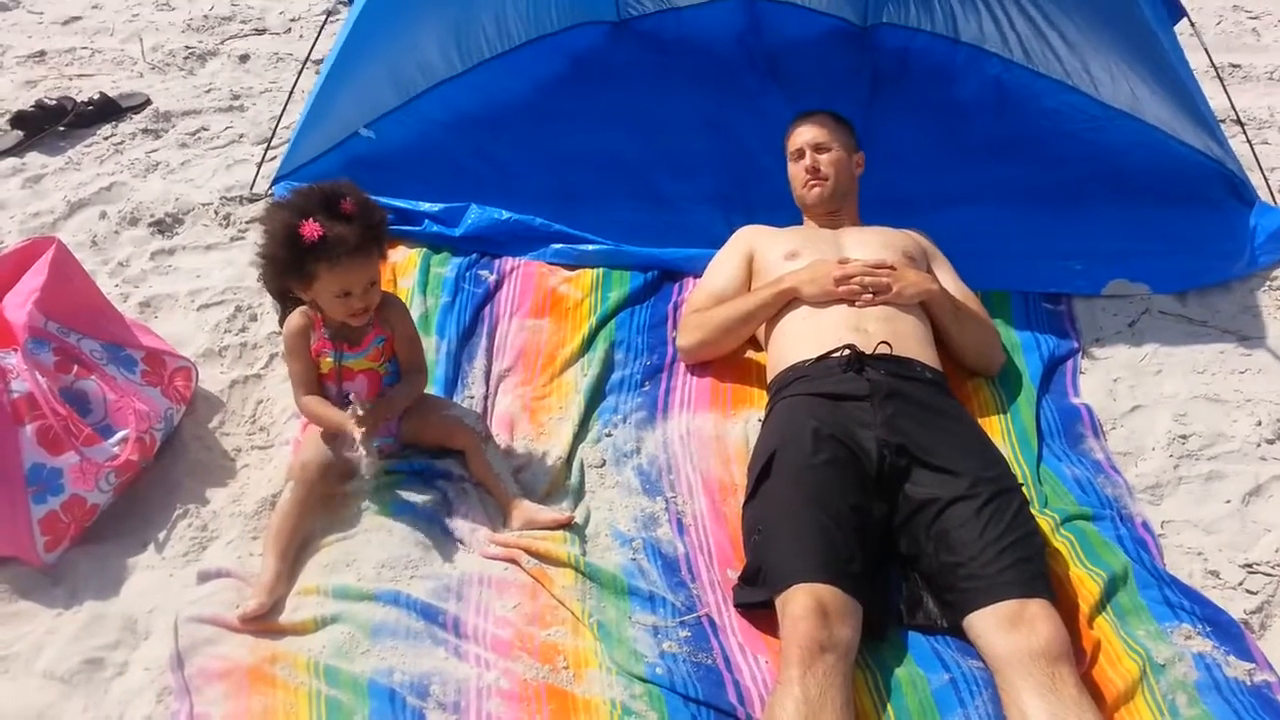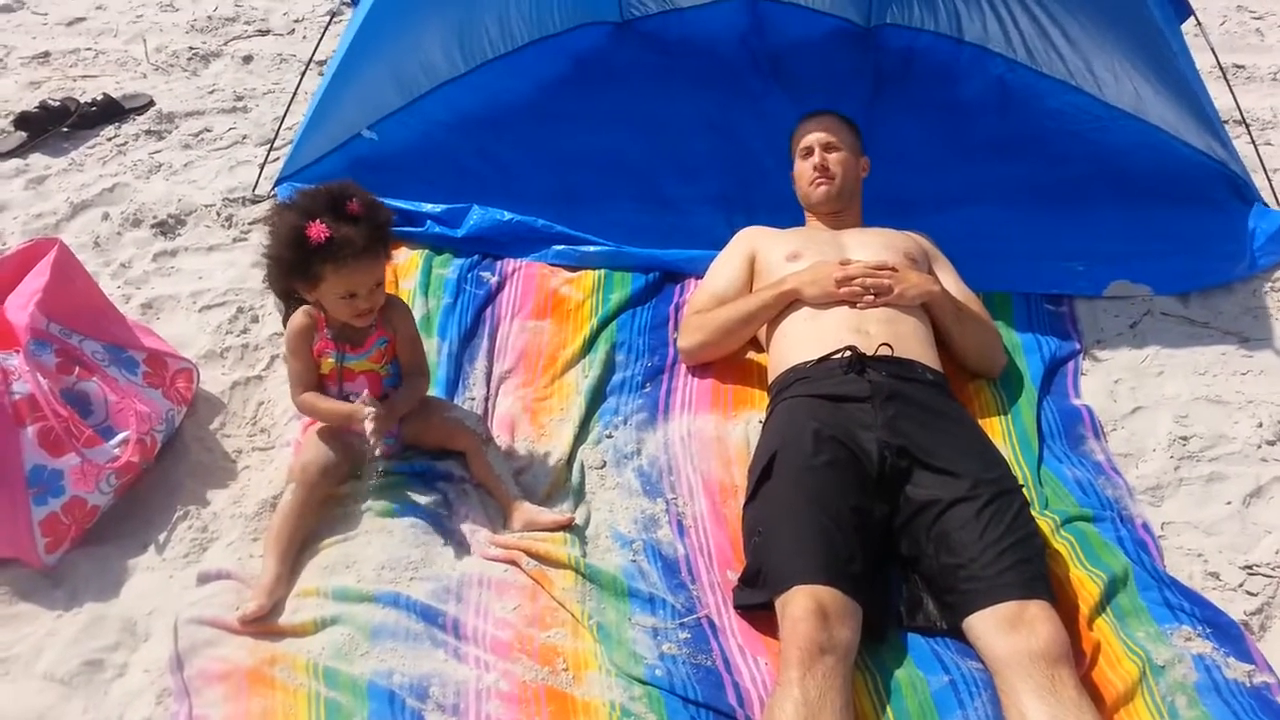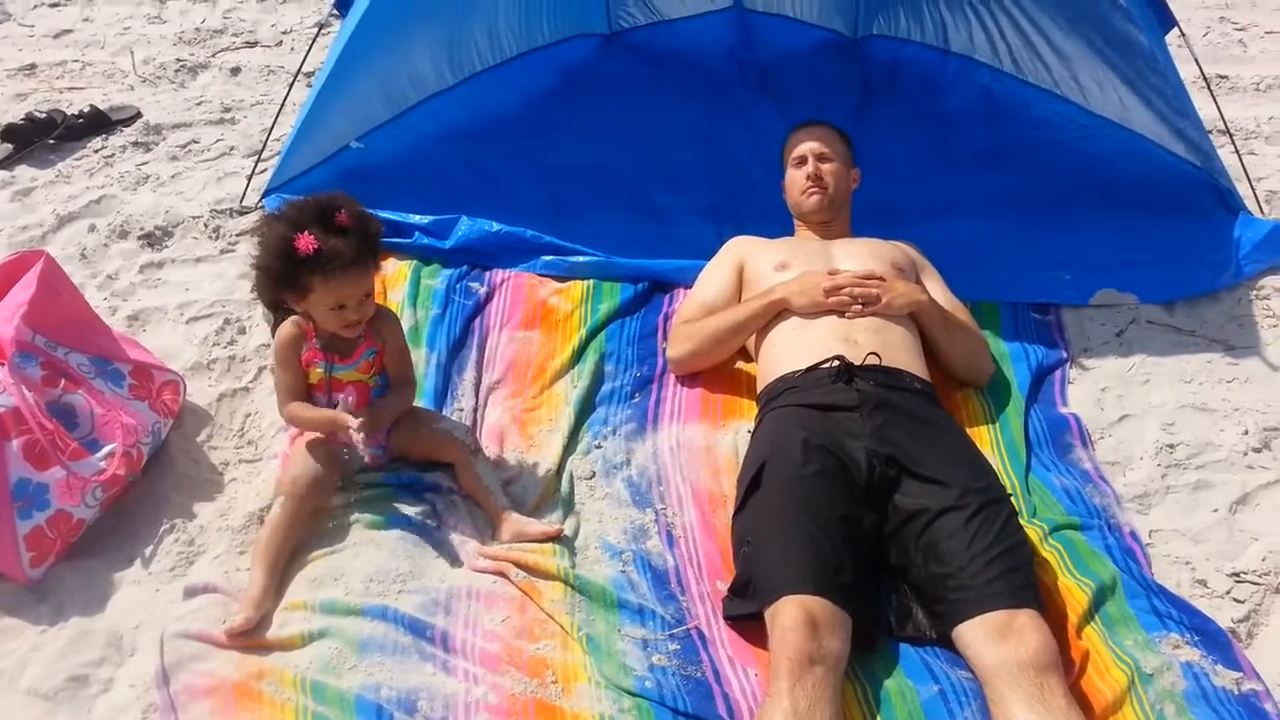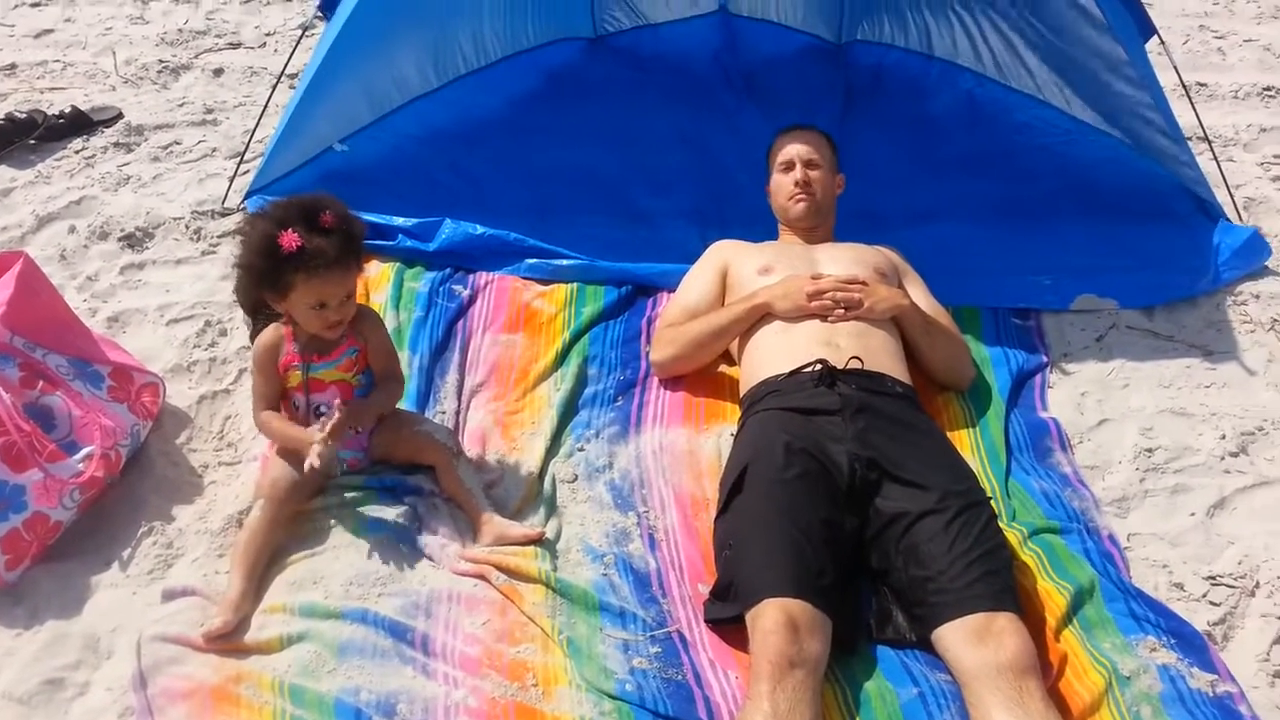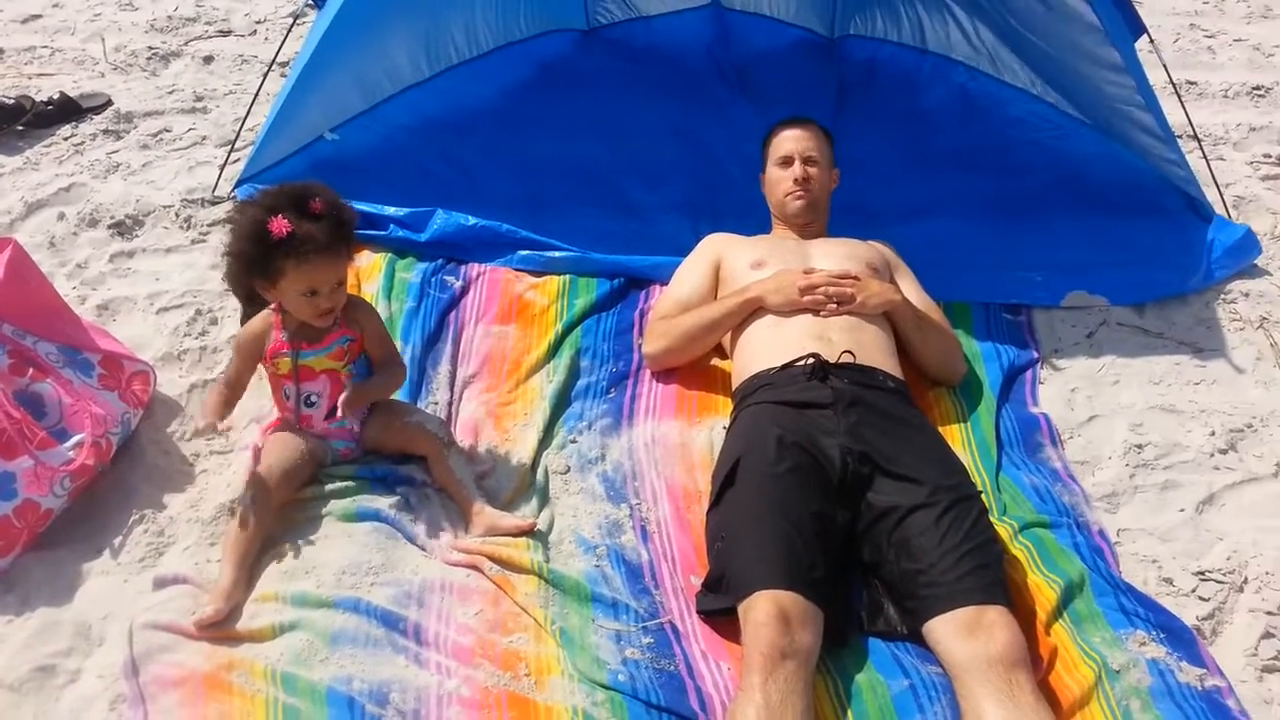
dt=0.2s
person 1, frame 1
left shoulder: (912, 242)
right shoulder: (756, 239)
left elbow: (989, 356)
right elbow: (691, 338)
left wrist: (930, 291)
right wrist: (792, 286)
left hip: (928, 408)
right hip: (814, 406)
left knee: (1036, 639)
right knee: (814, 631)
person 1, frame 2
left shoulder: (914, 243)
right shoulder: (760, 240)
left elbow: (991, 357)
right elbow: (692, 339)
left wrist: (931, 292)
right wrist: (793, 288)
left hip: (929, 410)
right hip: (815, 407)
left knee: (1037, 641)
right knee: (814, 635)
person 1, frame 3
left shoulder: (901, 254)
right shoulder: (748, 250)
left elbow: (979, 366)
right elbow: (681, 349)
left wrist: (917, 302)
right wrist: (782, 296)
left hip: (916, 419)
right hip: (803, 418)
left knee: (1025, 651)
right knee: (804, 644)
person 1, frame 4
left shoulder: (884, 259)
right shoulder: (731, 254)
left elbow: (960, 370)
right elbow: (664, 353)
left wrist: (899, 307)
right wrist: (766, 301)
left hip: (899, 424)
right hip: (786, 422)
left knee: (1003, 653)
right knee: (784, 646)
person 1, frame 5
left shoulder: (876, 253)
right shoulder: (724, 247)
left elbow: (951, 365)
right elbow: (657, 345)
left wrist: (891, 302)
right wrist: (758, 295)
left hip: (892, 419)
right hip: (779, 416)
left knee: (993, 646)
right knee: (776, 636)
person 2, frame 1
left shoulder: (391, 311)
right shoulder: (300, 327)
left elbow: (416, 374)
right elbow: (306, 398)
left wrist: (384, 410)
right wrist: (347, 423)
left hip: (397, 412)
right hip: (337, 427)
left knee: (471, 427)
right knee: (305, 475)
left ankle: (514, 505)
right ankle: (273, 573)
person 2, frame 2
left shoulder: (394, 312)
right shoulder: (304, 327)
left elbow: (418, 376)
right elbow: (304, 396)
left wrist: (390, 411)
right wrist: (355, 414)
left hip: (400, 413)
right hip: (338, 425)
left knee: (470, 429)
right knee: (306, 476)
left ankle: (515, 506)
right ankle: (273, 575)
person 2, frame 3
left shoulder: (383, 323)
right shoulder: (292, 337)
left elbow: (405, 387)
right elbow: (290, 406)
left wrist: (373, 419)
right wrist: (340, 421)
left hip: (389, 424)
right hip: (326, 436)
left knee: (460, 440)
right knee: (294, 489)
left ankle: (504, 517)
right ankle: (260, 588)
person 2, frame 4
left shoulder: (366, 324)
right shoulder: (273, 343)
left elbow: (393, 384)
right elbow: (265, 413)
left wrist: (358, 411)
right wrist: (308, 439)
left hip: (372, 427)
right hip: (307, 442)
left knee: (441, 443)
right knee: (274, 493)
left ankle: (485, 520)
right ankle: (238, 592)
person 2, frame 5
left shoulder: (358, 314)
right shoulder: (260, 332)
left elbow: (394, 369)
right elbow: (230, 383)
left wrist: (365, 391)
right wrist: (210, 416)
left hip: (366, 418)
right hip: (301, 433)
left knee: (432, 435)
right knee: (264, 481)
left ankle: (477, 511)
right ankle: (231, 581)
